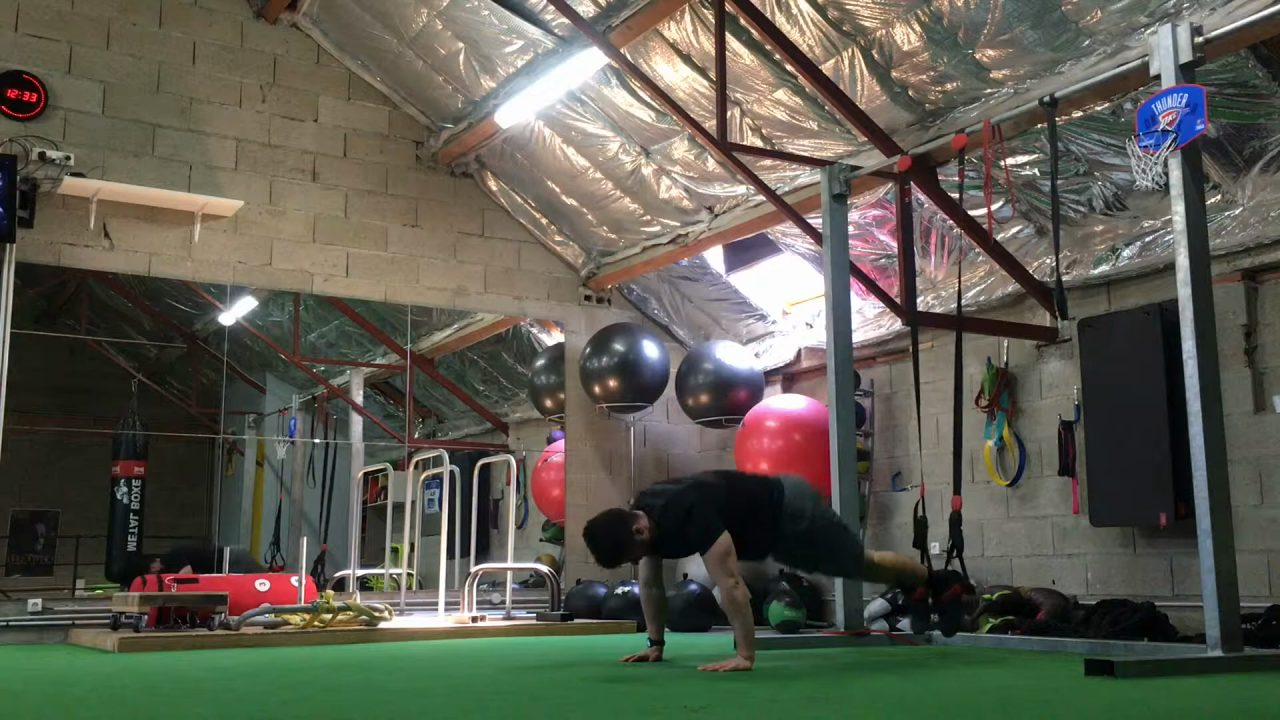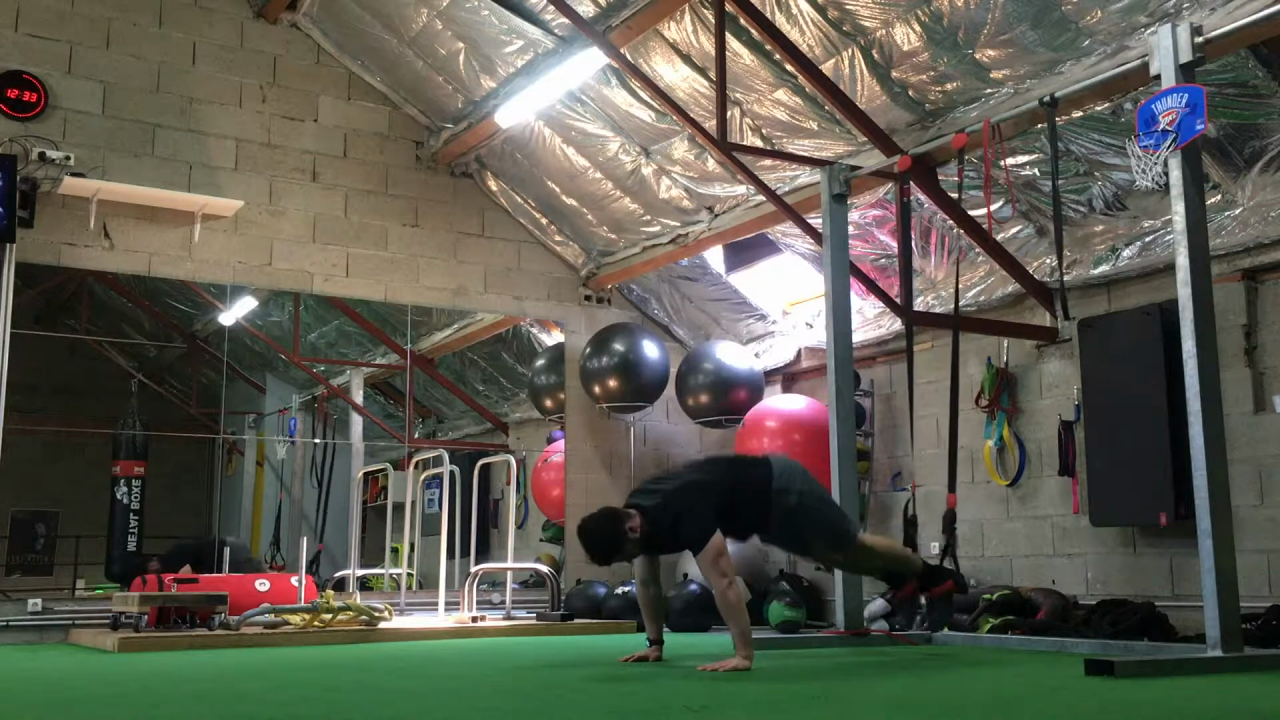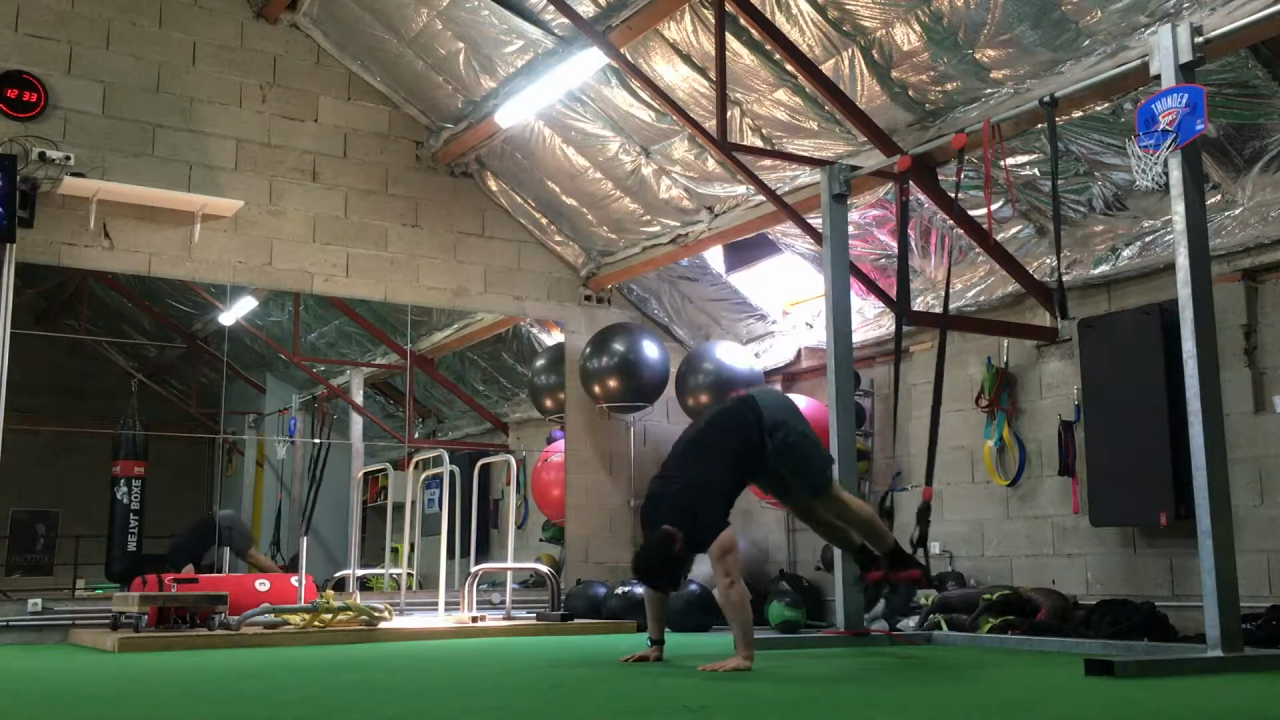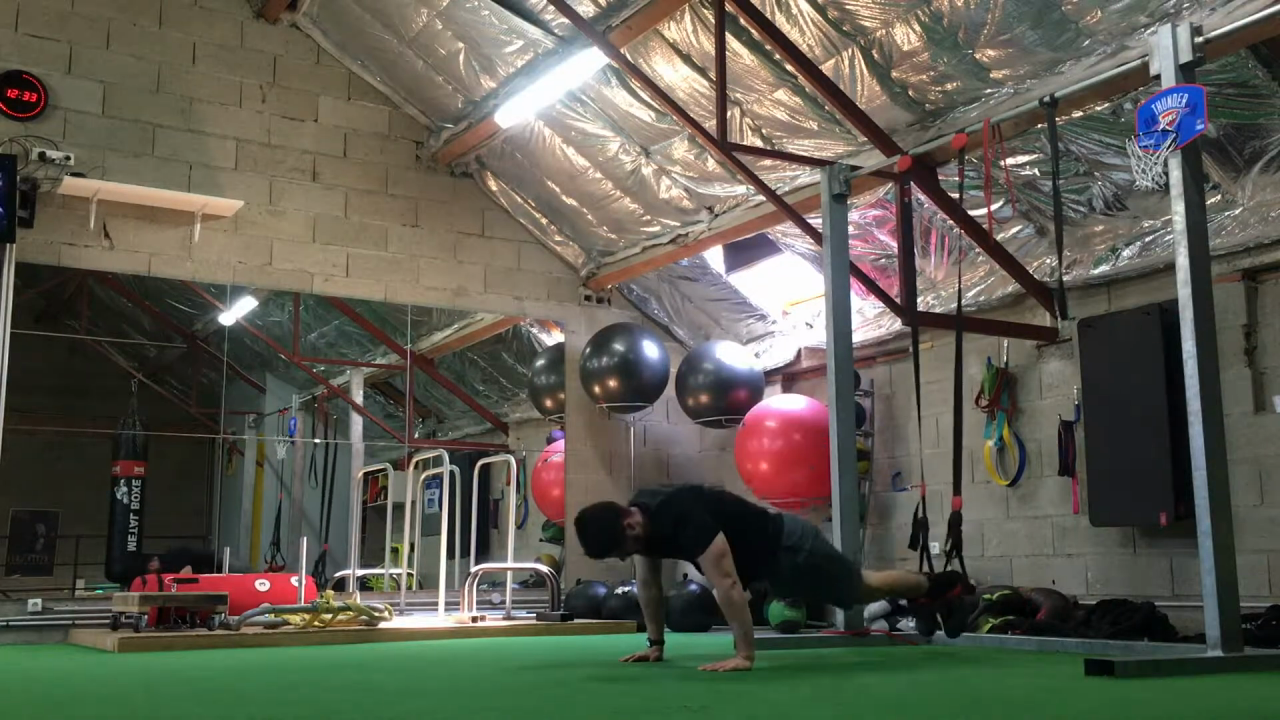
dt=0.7s
person 1, frame 1
left shoulder: (688, 512)
right shoulder: (645, 517)
left elbow: (730, 582)
right elbow: (650, 583)
left wrist: (745, 655)
right wrist: (655, 644)
left hip: (790, 509)
right hip: (771, 528)
left knee: (860, 562)
right knee: (852, 565)
left ankle: (942, 582)
right ankle: (914, 588)
person 1, frame 2
left shoulder: (681, 511)
right shoulder: (640, 515)
left elbow: (723, 582)
right elbow: (647, 582)
left wrist: (743, 653)
right wrist: (655, 643)
left hip: (781, 488)
right hip: (762, 506)
left knee: (851, 544)
right knee: (827, 553)
left ankle: (933, 576)
right ankle: (900, 581)
person 1, frame 3
left shoulder: (698, 510)
right shoulder: (656, 510)
left elbow: (728, 582)
right elbow: (656, 577)
left wrist: (744, 656)
right wrist: (656, 645)
left hip: (769, 418)
right hip: (742, 415)
left knee: (827, 499)
right knee: (801, 505)
left ankle: (899, 561)
right ankle: (871, 562)
person 1, frame 4
left shoulder: (681, 514)
right shoulder: (641, 515)
left elbow: (727, 582)
right elbow: (648, 582)
left wrist: (745, 654)
right wrist: (656, 644)
left hip: (787, 546)
right hip: (769, 557)
left knee: (858, 589)
right knee: (848, 590)
left ankle: (942, 585)
right ankle: (918, 594)
